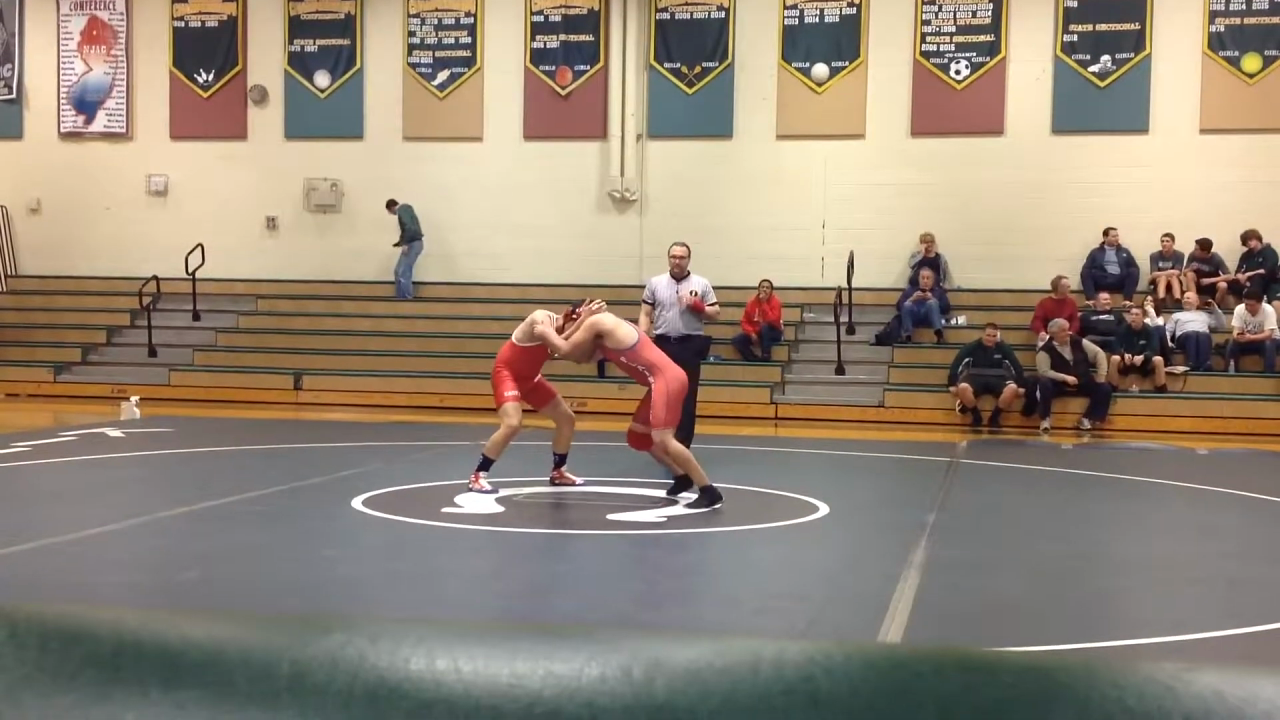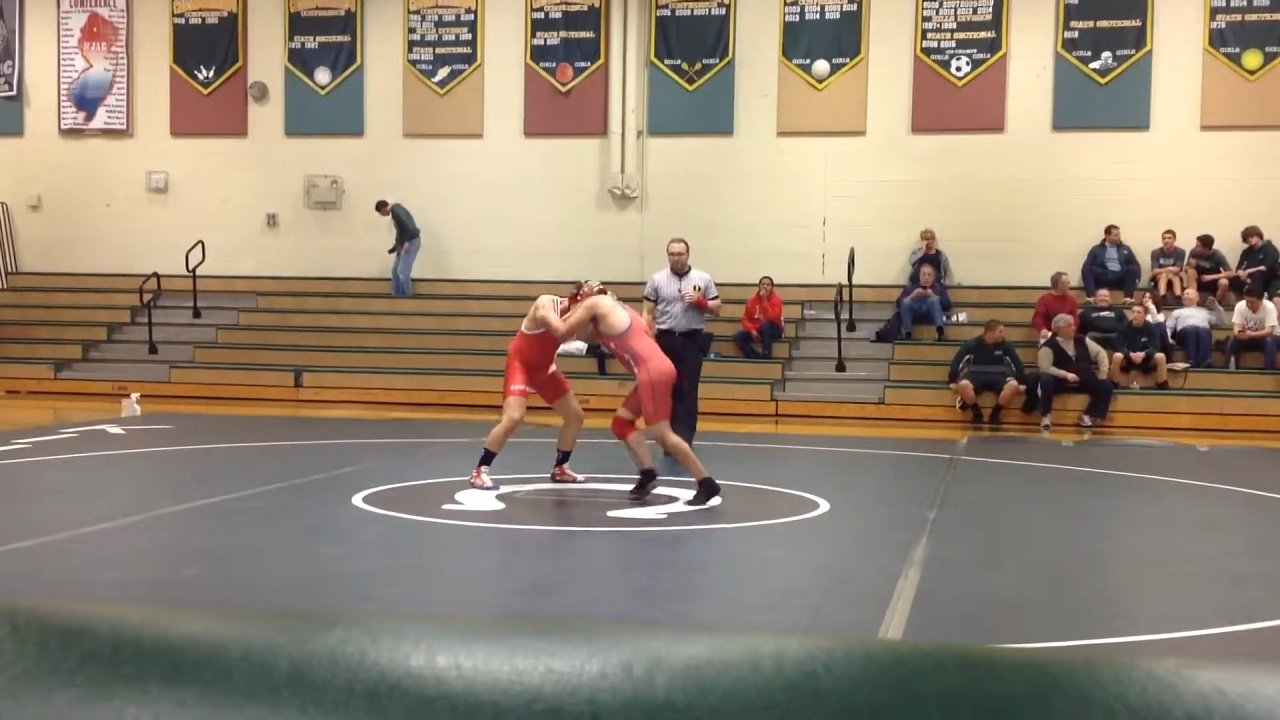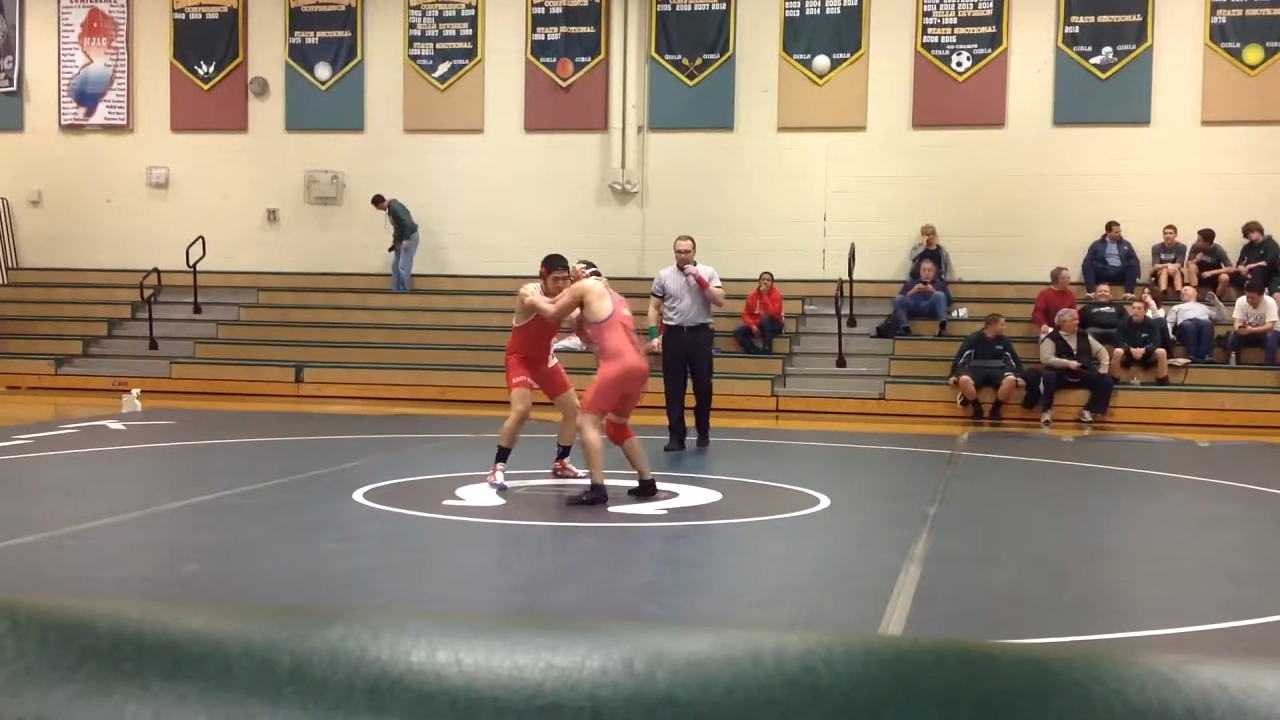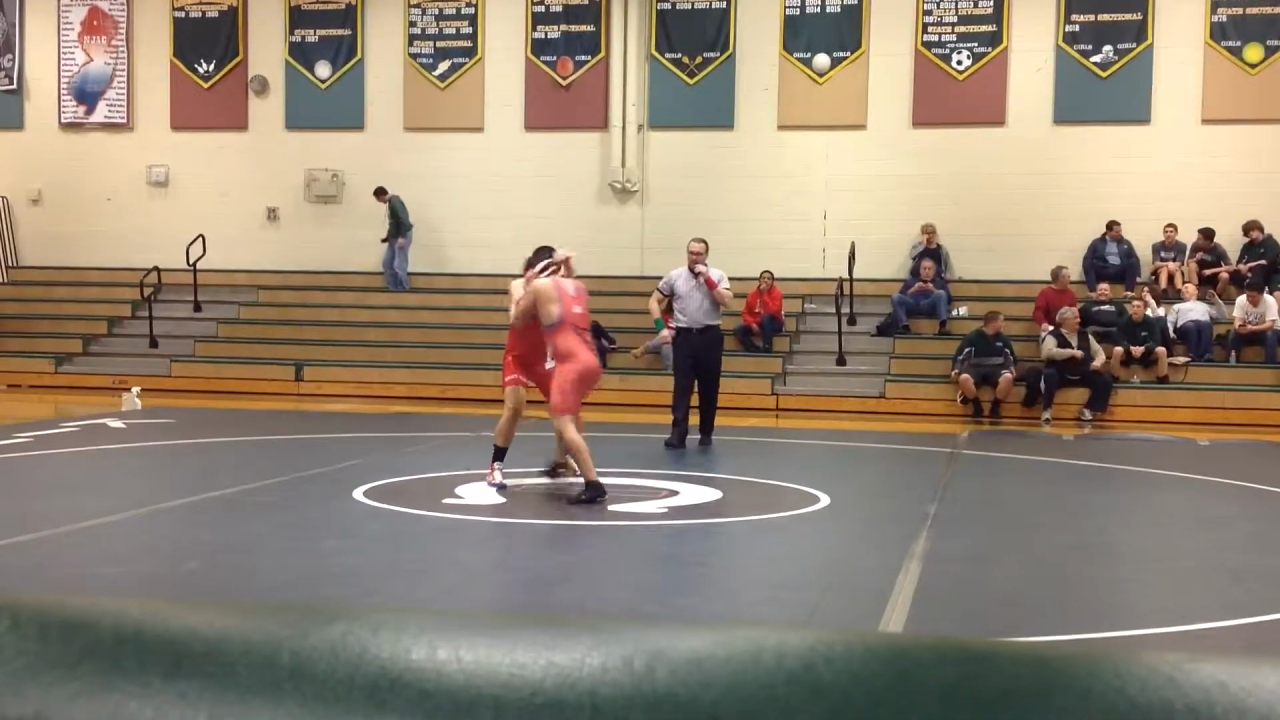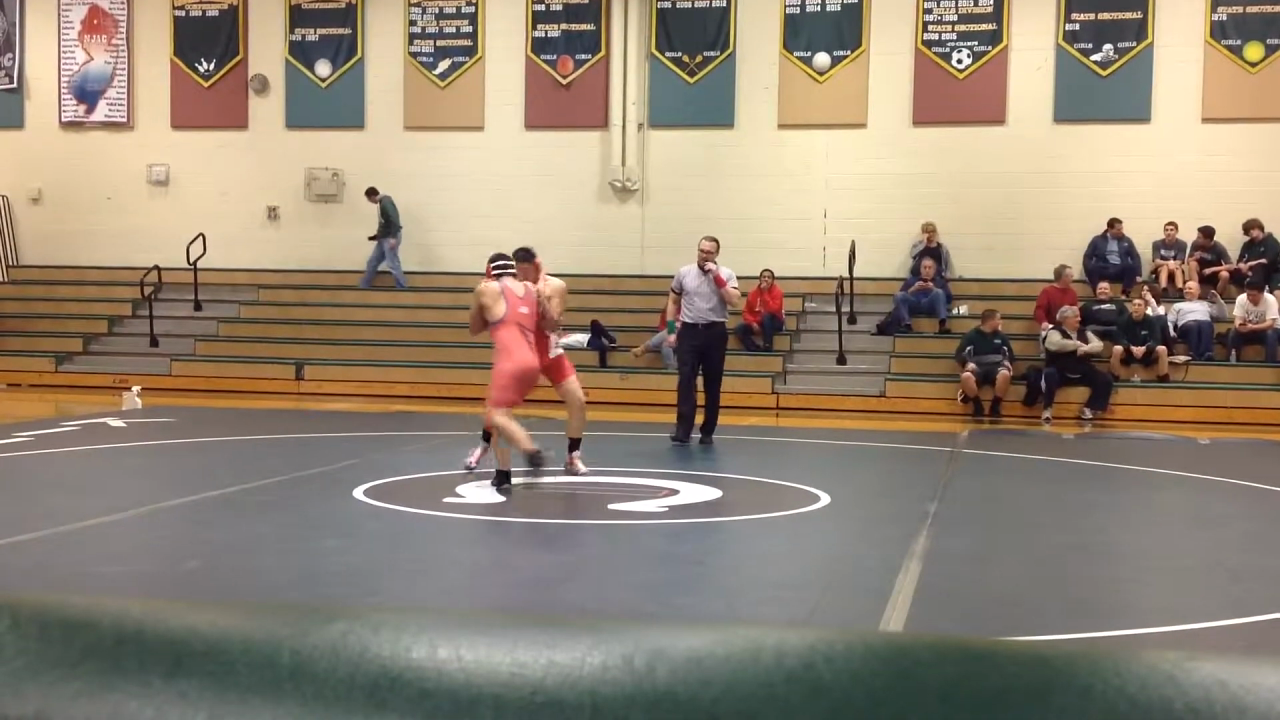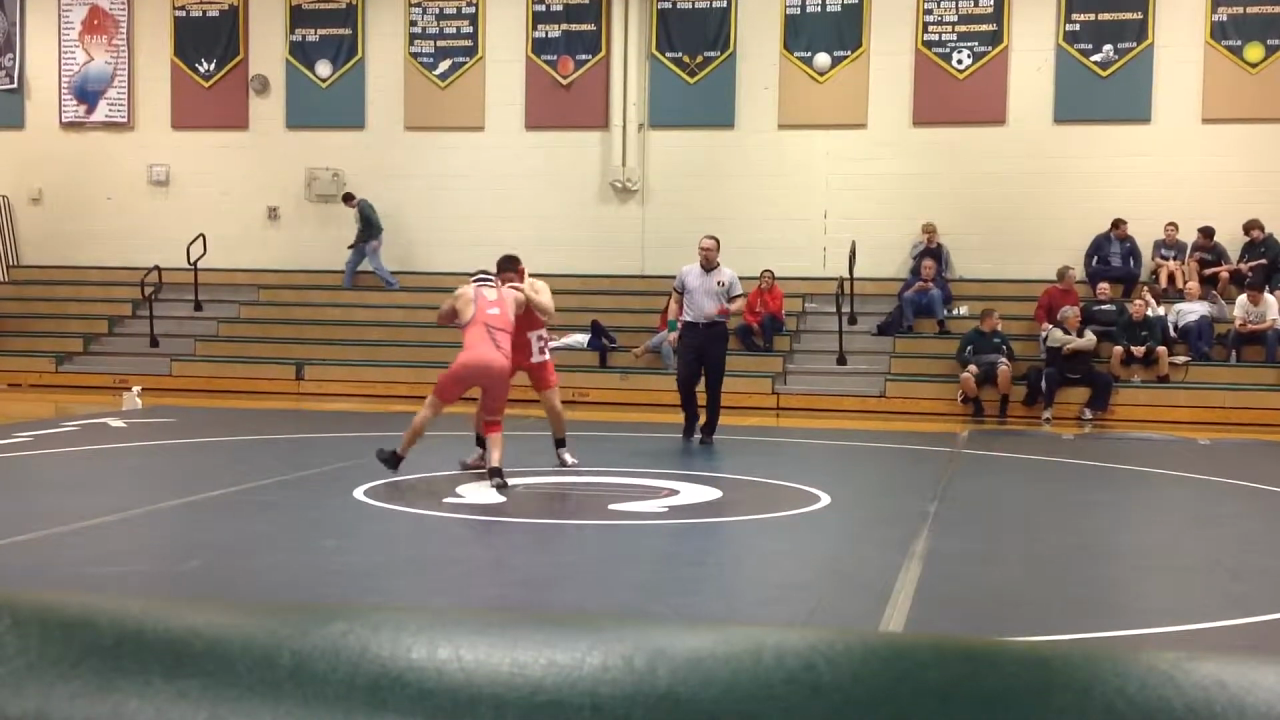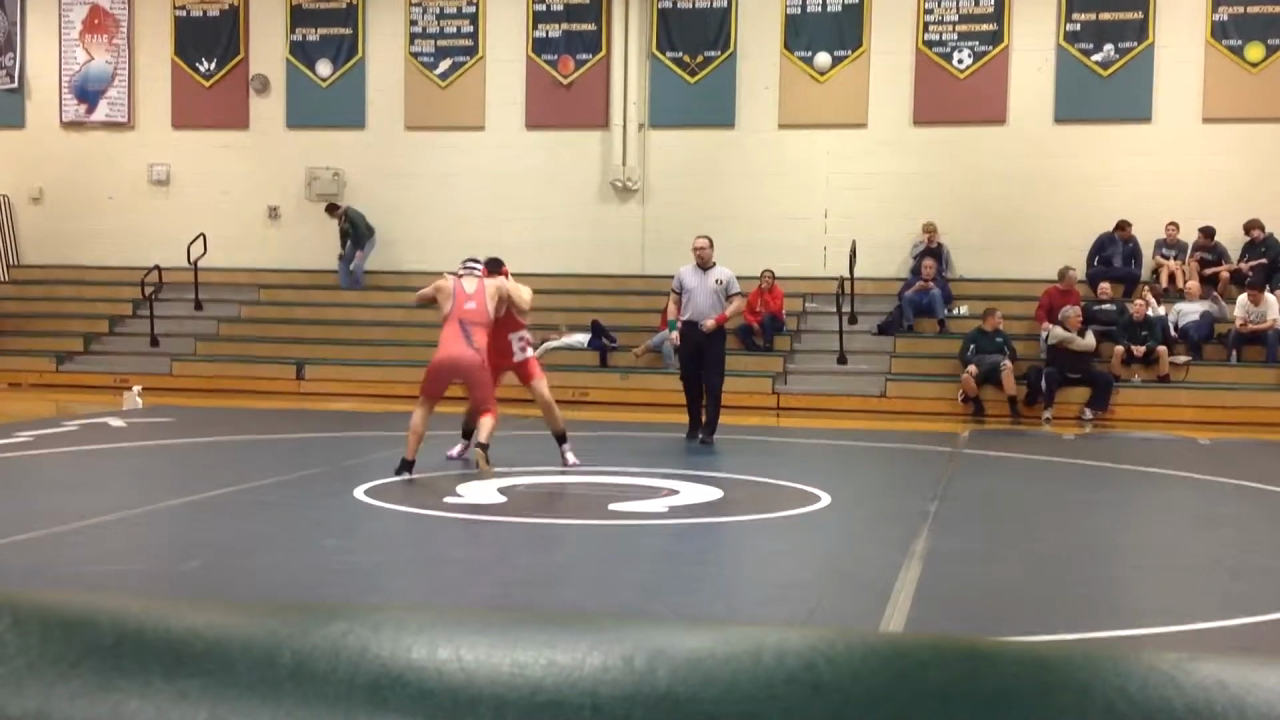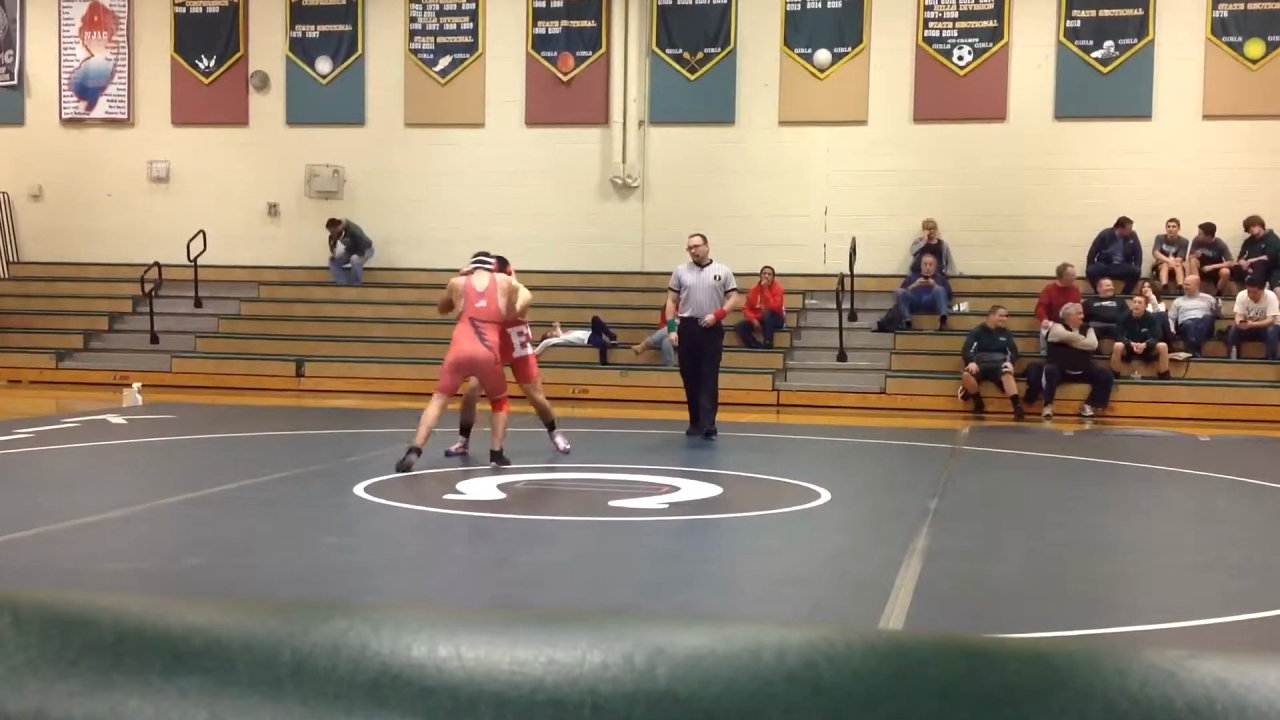
dt=0.3s
person 1, frame 1
left shoulder: (597, 322)
right shoulder: (603, 328)
left elbow: (566, 350)
right elbow: (580, 356)
left wrist: (545, 332)
left hip: (667, 379)
right hip: (663, 380)
left knee: (663, 439)
right knee: (637, 436)
left ankle: (709, 492)
right ankle: (682, 476)
person 1, frame 2
left shoulder: (596, 303)
right shoulder: (616, 307)
left elbow: (563, 331)
left wrist: (548, 316)
left hip: (654, 371)
right hip: (660, 369)
left knee: (661, 433)
right knee: (622, 422)
left ankle: (706, 483)
right ankle: (647, 473)
person 1, frame 3
left shoulder: (586, 286)
right shoulder: (615, 297)
left elbow: (553, 314)
left wrist: (536, 301)
left hip: (617, 366)
right hip: (638, 366)
left knee: (586, 422)
right knee: (617, 426)
left ankle: (598, 488)
right ankle: (647, 482)
person 1, frame 4
left shoulder: (539, 286)
right shoulder: (577, 285)
left elbow: (518, 322)
left wrist: (518, 302)
left hip: (571, 364)
right hip: (591, 363)
left knee: (564, 424)
right knee: (565, 419)
left ankle: (593, 485)
person 1, frame 5
left shoulder: (485, 289)
right shoulder: (531, 290)
left elbow: (474, 329)
left hip: (510, 362)
right hip: (532, 362)
left knee: (496, 415)
right knee: (500, 414)
left ankle: (532, 452)
right ankle: (503, 473)
person 1, frame 6
left shoulder: (464, 293)
right shoulder: (511, 294)
left elbow: (441, 317)
right wrist: (521, 291)
left hip: (471, 363)
right hip: (501, 366)
left knee: (432, 407)
right knee: (492, 423)
left ankle: (398, 456)
right ankle: (495, 471)
person 1, frame 7
left shoulder: (444, 285)
right shoulder: (494, 286)
left elbow: (418, 299)
right elbow: (524, 307)
right wrist: (507, 287)
left hip: (445, 357)
right hip: (476, 361)
left knee: (424, 406)
right knee: (487, 412)
left ankle: (406, 464)
right ankle: (481, 445)
person 1, frame 8
left shoulder: (457, 283)
right shoulder: (504, 282)
left elbow: (442, 309)
right elbow: (513, 313)
left hip: (460, 353)
right hip: (488, 356)
left knee: (437, 402)
right knee: (500, 402)
left ankle: (414, 451)
right ankle: (496, 454)
person 2, frame 1
left shoulder: (566, 330)
right shoulder: (541, 318)
right wrist: (582, 320)
left hip: (530, 377)
right hip: (506, 373)
left knee: (567, 418)
right knee: (512, 424)
left ankle: (558, 472)
right ankle: (478, 476)
person 2, frame 2
right shoulder: (546, 303)
left hip: (545, 368)
right hip: (520, 364)
left knee: (576, 416)
right knee: (513, 418)
left ankle: (560, 468)
right ankle: (480, 471)
person 2, frame 3
right shoulder: (528, 293)
left hip: (545, 360)
right hip: (520, 359)
left knee: (573, 409)
right knee: (521, 411)
left ankle: (561, 462)
right ankle: (497, 468)
person 2, frame 4
right shoulder: (517, 287)
right elbow: (517, 321)
left hip: (545, 360)
right hip: (518, 358)
right knee: (513, 409)
left ankle: (562, 460)
right ankle: (495, 467)
person 2, frame 5
left shoulder: (556, 286)
left elbow: (552, 325)
left wrist: (543, 299)
left hip: (551, 353)
left knee: (578, 401)
left ankle: (573, 457)
right ankle: (484, 446)
person 2, frame 6
left shoulder: (538, 287)
left elbow: (549, 312)
left wrist: (526, 291)
left hip: (537, 356)
right hip: (507, 353)
left knee: (554, 408)
left ankle: (562, 451)
right ankle: (480, 453)
person 2, frame 7
left shoulder: (521, 291)
left elbow: (524, 308)
left wrist: (509, 286)
left hip: (522, 354)
right hip: (493, 355)
left knee: (546, 399)
right knee: (476, 403)
left ankle: (565, 449)
right ankle: (465, 442)
person 2, frame 8
left shoulder: (520, 292)
right wrist: (466, 275)
left hip: (520, 350)
left knee: (537, 400)
right knee: (471, 393)
left ankle: (555, 433)
right ankle: (463, 442)
person 3, frame 1
left shoulder: (699, 284)
right shoulder: (657, 280)
left elbow: (715, 314)
right elbow: (645, 314)
left wrist: (696, 305)
left hip: (691, 345)
right hip: (662, 344)
left knee: (687, 397)
left ankle: (682, 445)
person 3, frame 2
left shoulder: (703, 278)
right shoulder: (657, 279)
left elbow: (717, 308)
right elbow: (647, 313)
left wrist: (698, 300)
left hip: (693, 339)
right hip: (666, 339)
left knee: (688, 389)
right knee: (670, 390)
left ankle: (684, 440)
right ankle: (675, 437)
person 3, frame 3
left shoulder: (707, 273)
right shoulder: (664, 276)
left elbow: (720, 300)
right elbow: (653, 308)
left wrist: (700, 280)
right wrist: (654, 335)
left hip: (700, 334)
right hip: (673, 335)
left knee: (703, 385)
right knee: (673, 388)
left ankle: (703, 431)
right ankle: (676, 437)
person 3, frame 4
left shoulder: (718, 276)
right shoulder: (674, 276)
left elbow: (726, 301)
right elbow: (654, 301)
left wrist: (708, 279)
right wrist: (662, 326)
left hip: (710, 336)
right hip: (684, 336)
left knee: (709, 388)
right knee: (682, 387)
left ankle: (706, 433)
right ankle: (678, 436)
person 3, frame 5
left shoulder: (726, 274)
right shoulder: (683, 273)
left elbow: (734, 301)
right elbow: (673, 302)
left wrist: (717, 277)
right wrist: (671, 330)
left hip: (715, 333)
right hip: (689, 332)
left knee: (712, 385)
right knee: (686, 380)
left ankle: (707, 432)
right ankle: (683, 430)
person 3, frame 6
left shoulder: (729, 276)
right shoulder: (685, 272)
left elbow: (740, 304)
right elbow: (675, 302)
left wrist: (721, 310)
right wrist: (672, 328)
left hip: (715, 334)
right hip: (690, 332)
left knee: (713, 385)
right knee: (685, 380)
left ankle: (708, 431)
right ankle: (690, 420)
person 3, frame 7
left shoulder: (726, 275)
right shoulder: (683, 273)
left elbow: (738, 303)
right elbow: (673, 303)
left wrist: (717, 321)
right wrist: (672, 328)
left hip: (713, 333)
right hip: (688, 331)
left knee: (713, 383)
right knee: (689, 381)
left ankle: (708, 431)
right ankle: (694, 425)
person 3, frame 8
left shoulder: (723, 271)
right shoulder: (680, 272)
left elbow: (733, 298)
right elbow: (671, 302)
left wrist: (716, 315)
right wrist: (671, 328)
left hip: (712, 329)
right hip: (687, 328)
left knee: (709, 376)
right knee: (690, 377)
left ankle: (708, 423)
right ankle: (695, 423)
